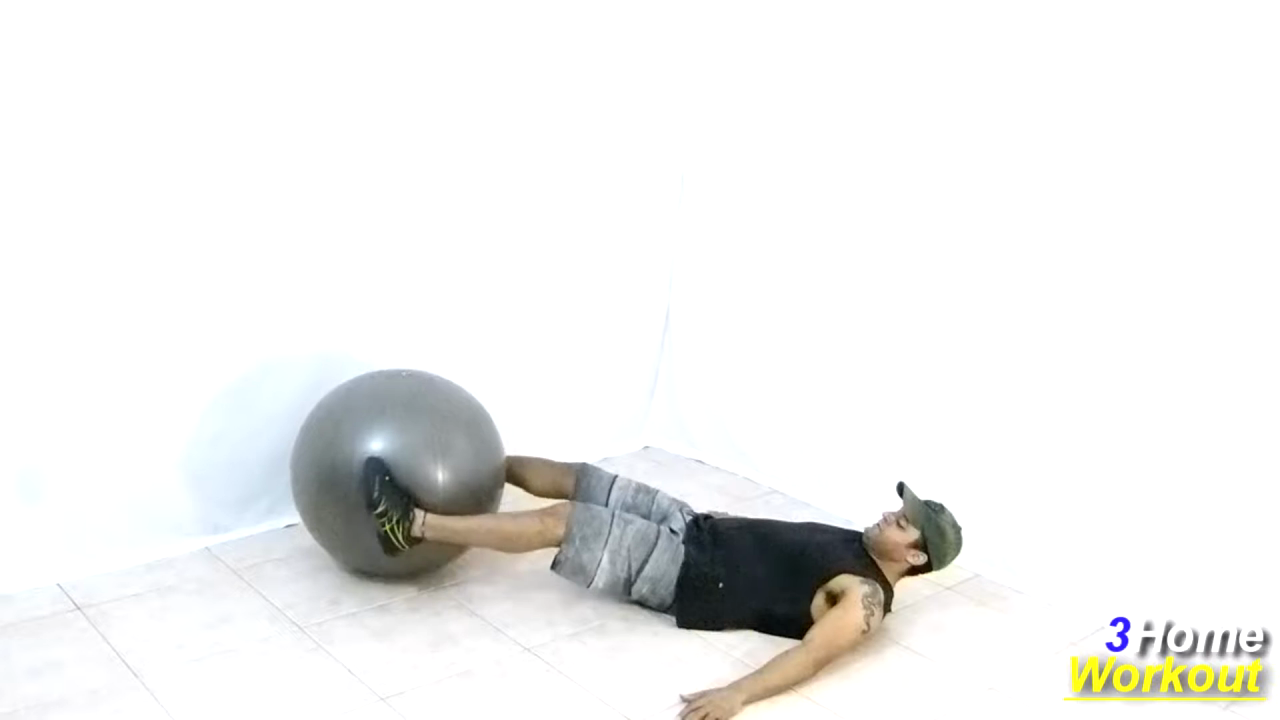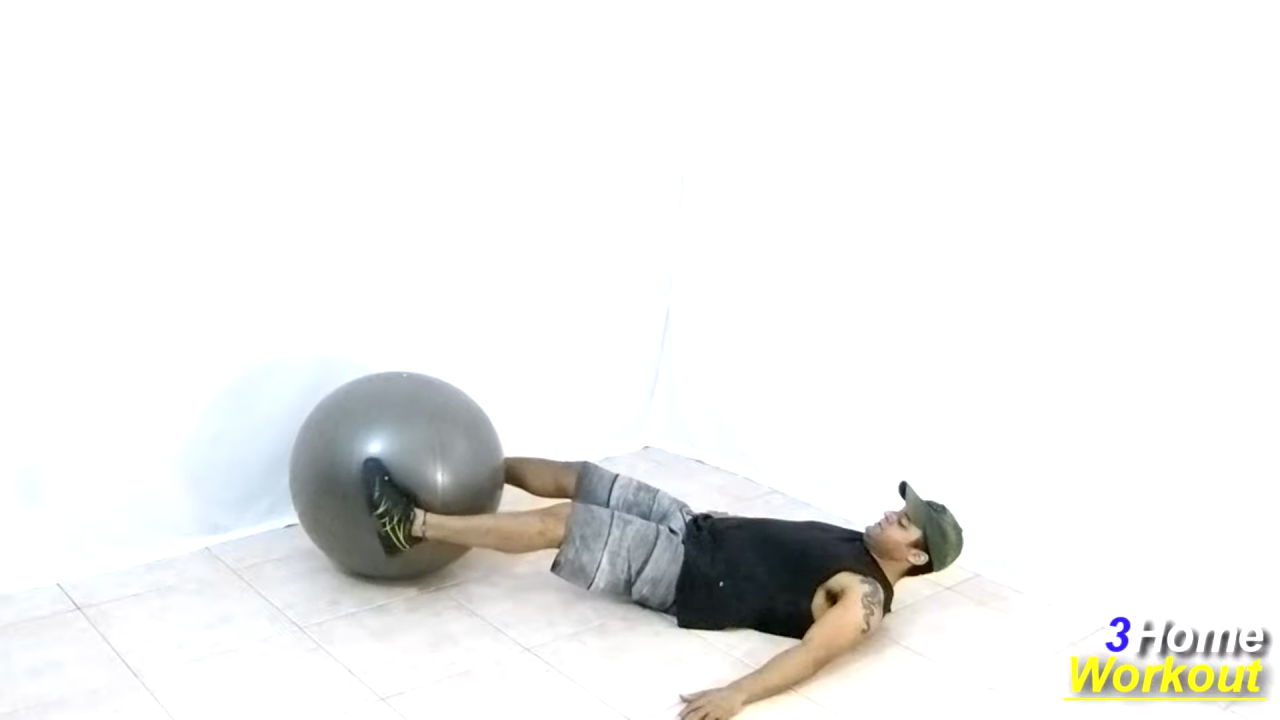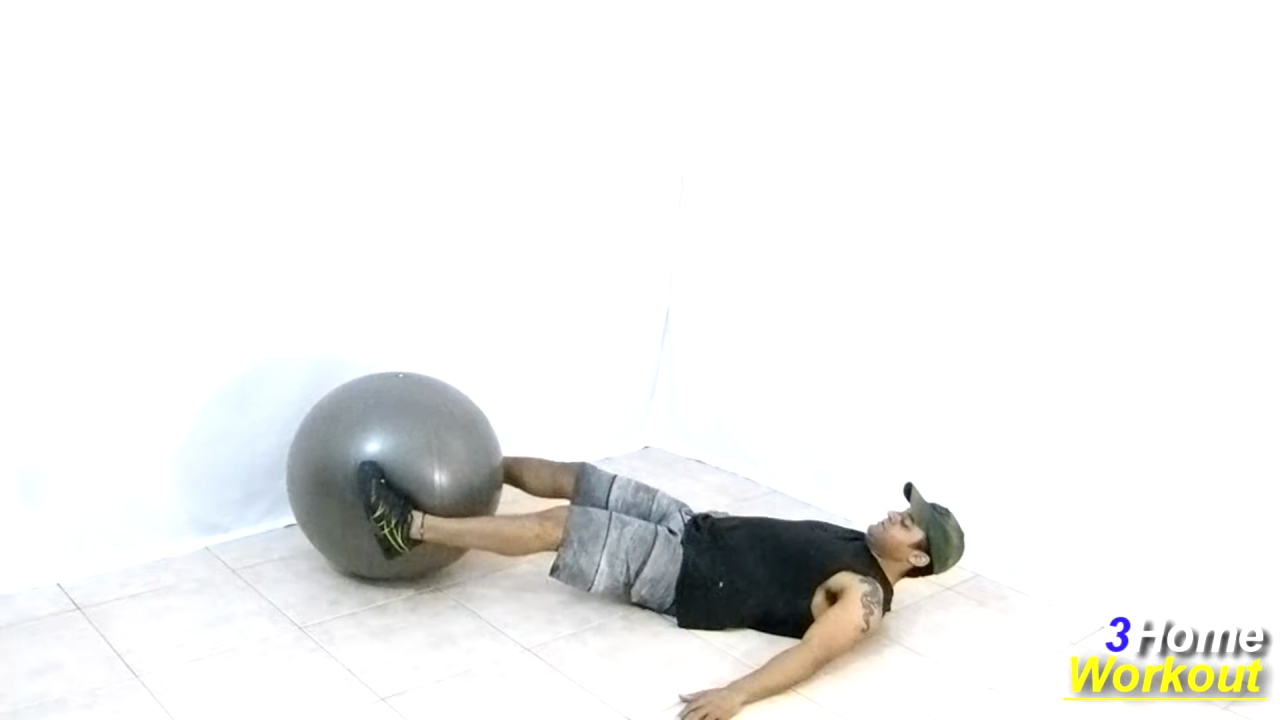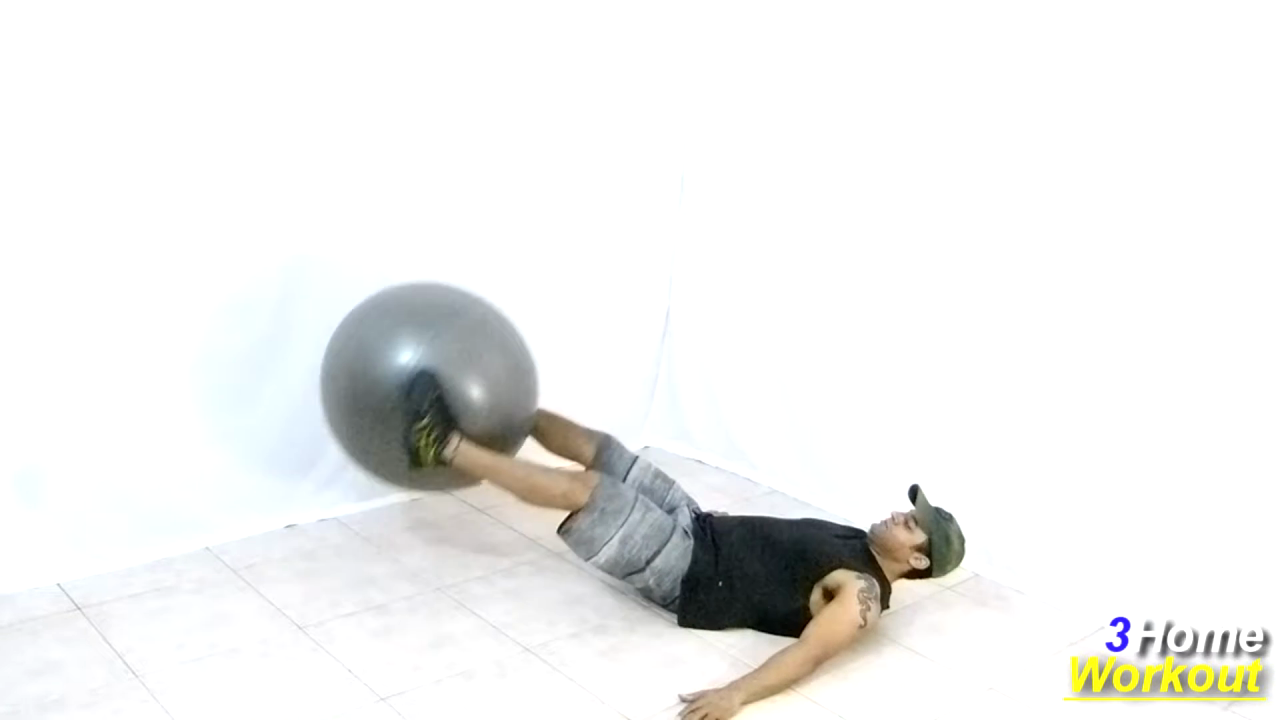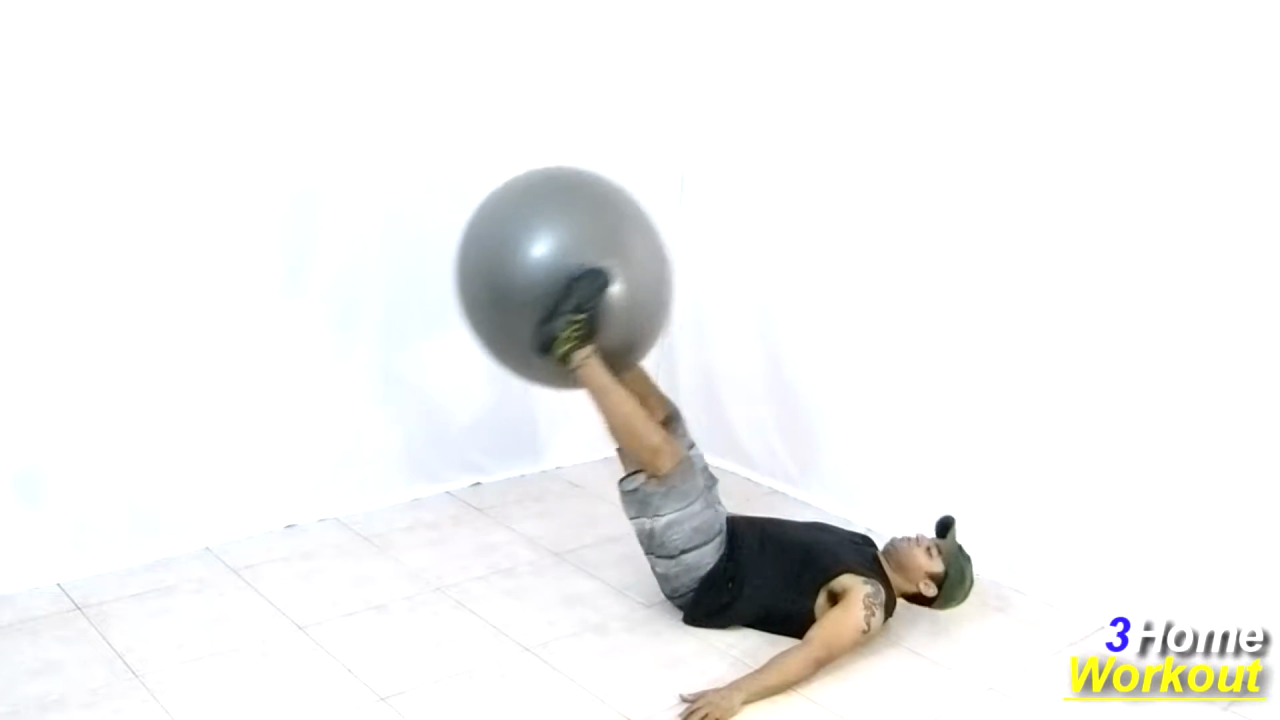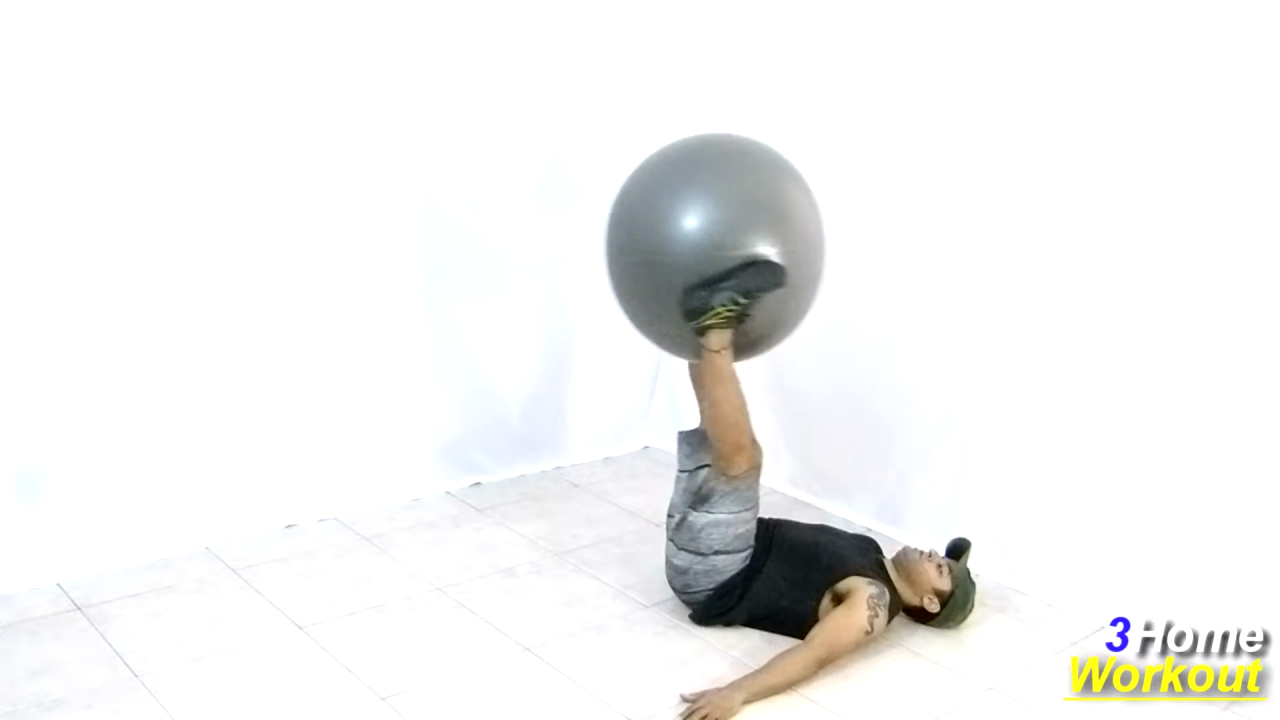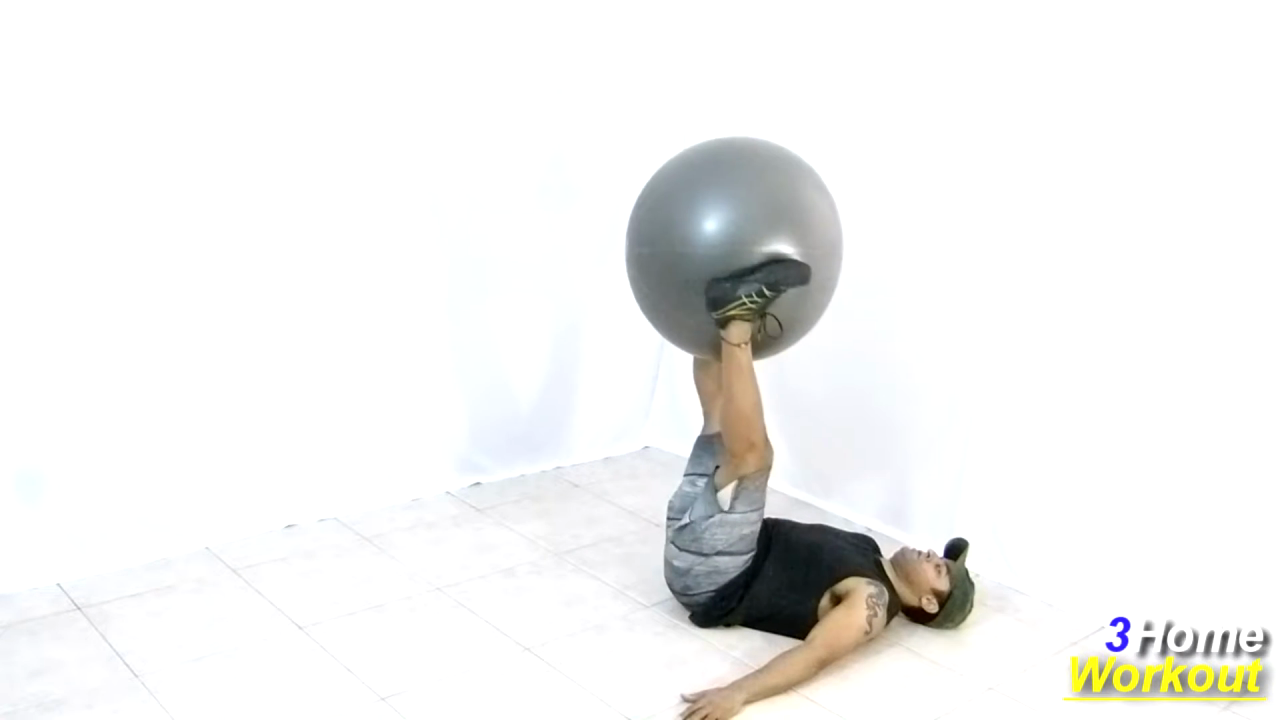
dt=0.3s
person 1, frame 1
left shoulder: (866, 597)
right shoulder: (851, 542)
left elbow: (811, 653)
right wrist: (714, 520)
left hip: (690, 577)
right hip: (695, 531)
left knee: (558, 521)
right knee: (573, 479)
left ankle: (413, 524)
person 1, frame 2
left shoulder: (865, 596)
right shoulder: (852, 543)
left elbow: (812, 653)
right wrist: (713, 520)
left hip: (690, 576)
right hip: (694, 531)
left knee: (557, 523)
right knee: (574, 476)
left ankle: (415, 525)
person 1, frame 3
left shoulder: (864, 597)
right shoulder: (854, 545)
left elbow: (812, 653)
right wrist: (710, 521)
left hip: (691, 578)
right hip: (694, 531)
left knee: (555, 525)
right knee: (572, 477)
left ankle: (410, 526)
person 1, frame 4
left shoulder: (862, 595)
right shoulder: (852, 542)
left elbow: (810, 652)
left hip: (693, 574)
right hip: (701, 530)
left knee: (583, 490)
right knee: (596, 447)
left ankle: (447, 446)
person 1, frame 5
left shoulder: (866, 602)
right shoulder: (859, 548)
left elbow: (810, 655)
left hip: (707, 581)
right hip: (725, 541)
left knee: (662, 453)
right knee: (663, 420)
left ankle: (575, 349)
right ankle: (580, 340)
person 1, frame 6
left shoulder: (871, 602)
right shoulder: (866, 553)
left elbow: (816, 654)
left hip: (711, 579)
left knee: (739, 453)
right knee: (722, 425)
left ankle: (715, 325)
right ankle: (713, 321)
person 1, frame 7
left shoulder: (871, 604)
right shoulder: (867, 552)
left elbow: (815, 656)
left hip: (709, 582)
right hip: (698, 550)
left knee: (750, 454)
right knee: (722, 419)
left ankle: (738, 317)
right ankle: (734, 314)
